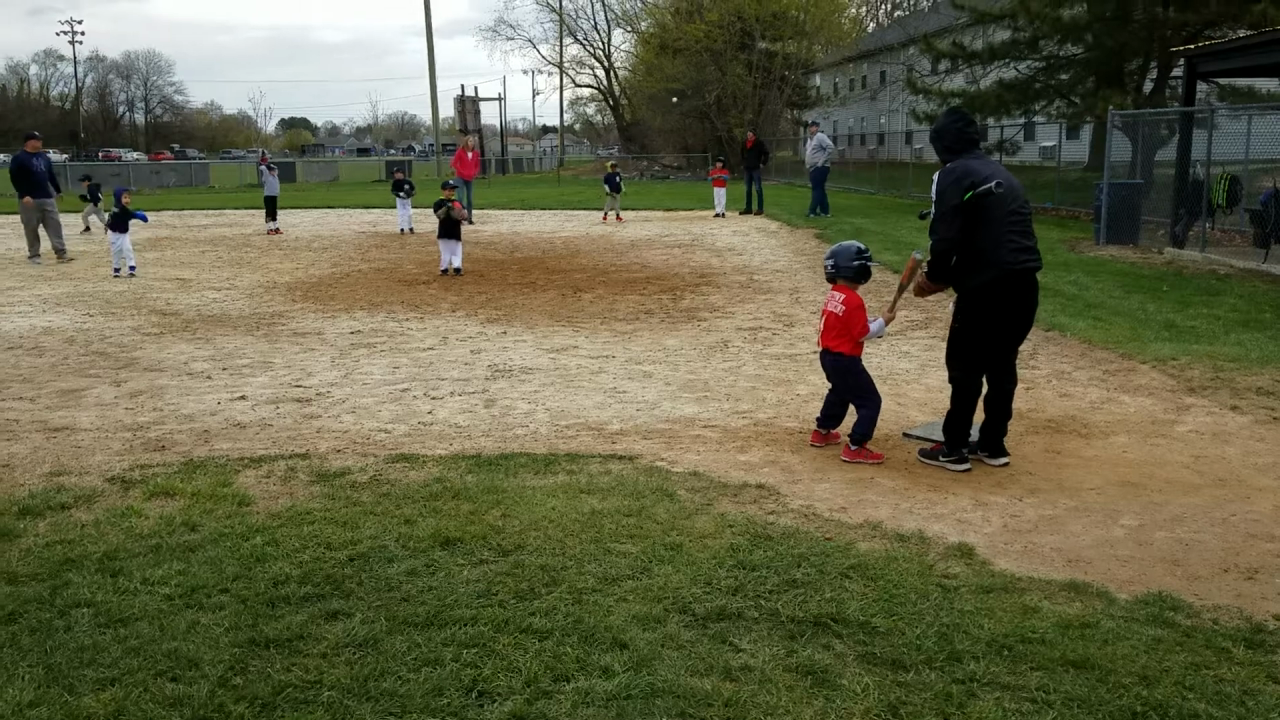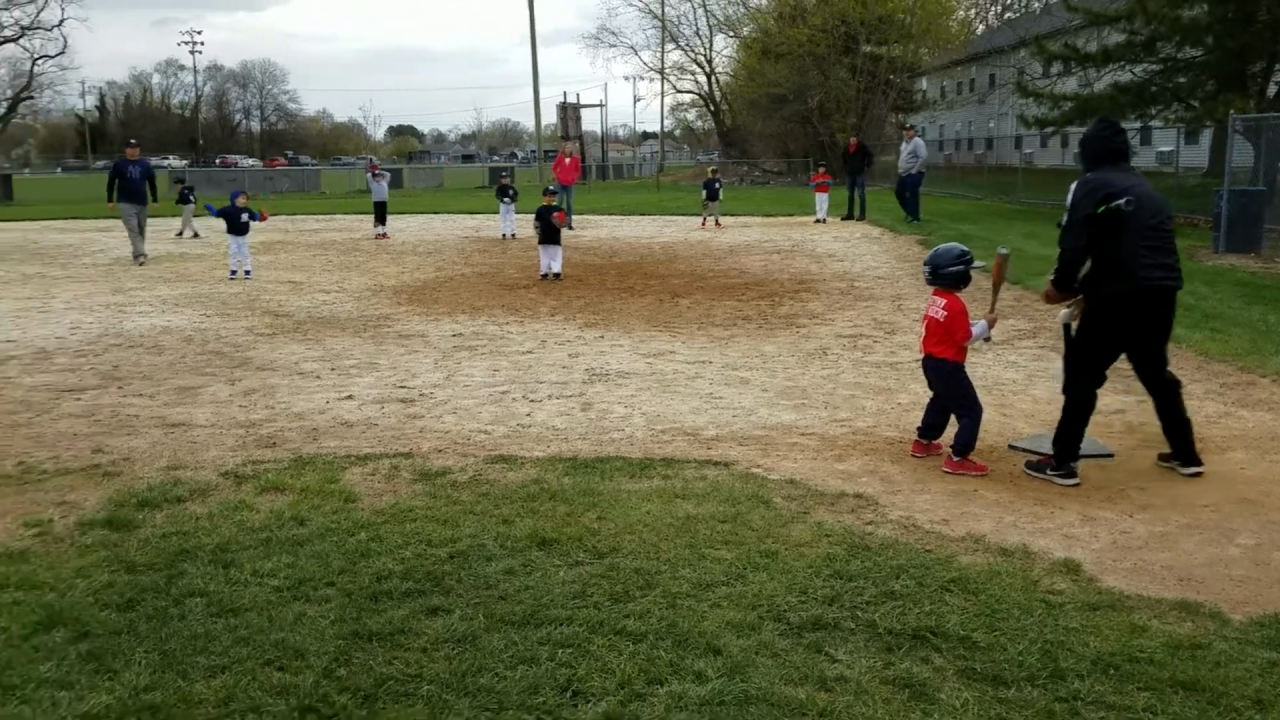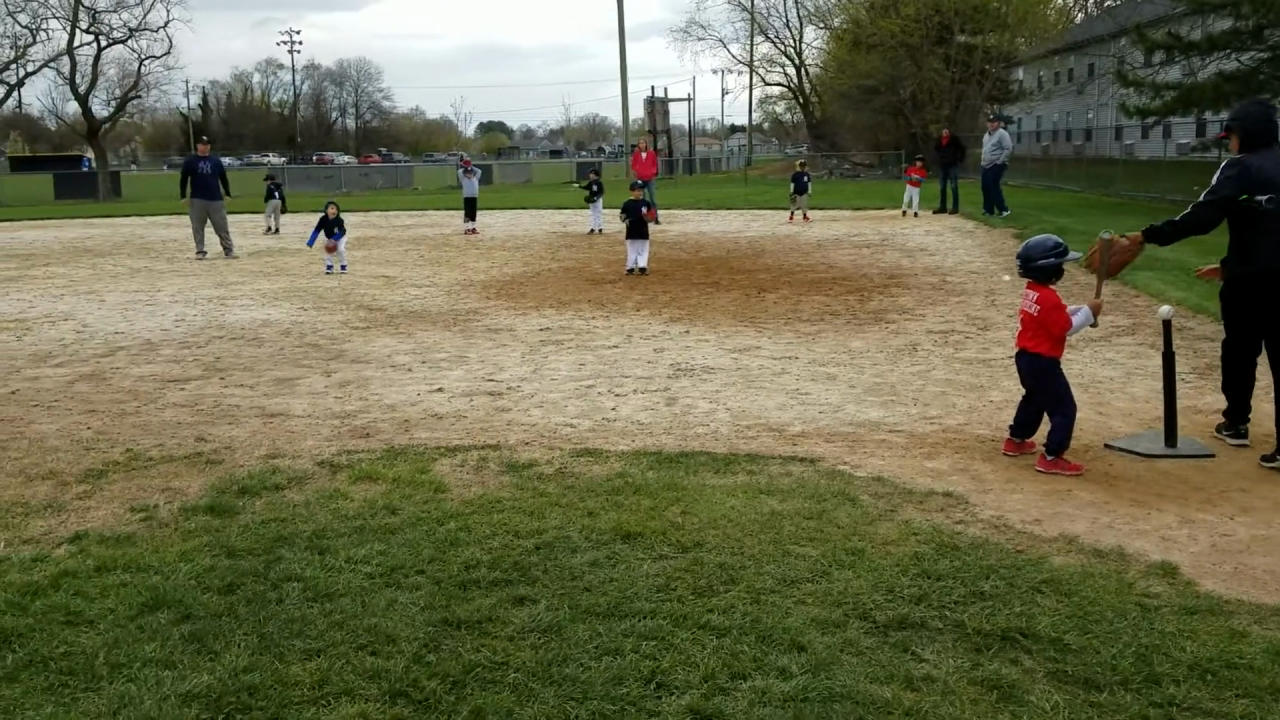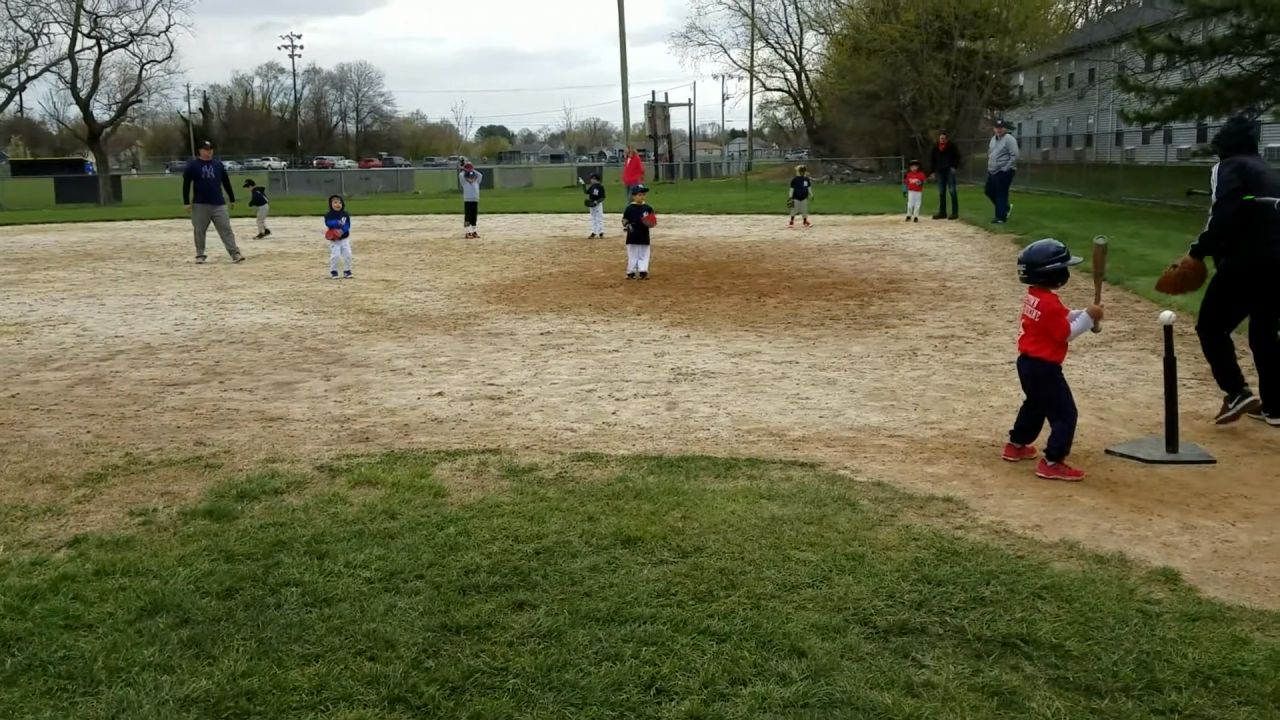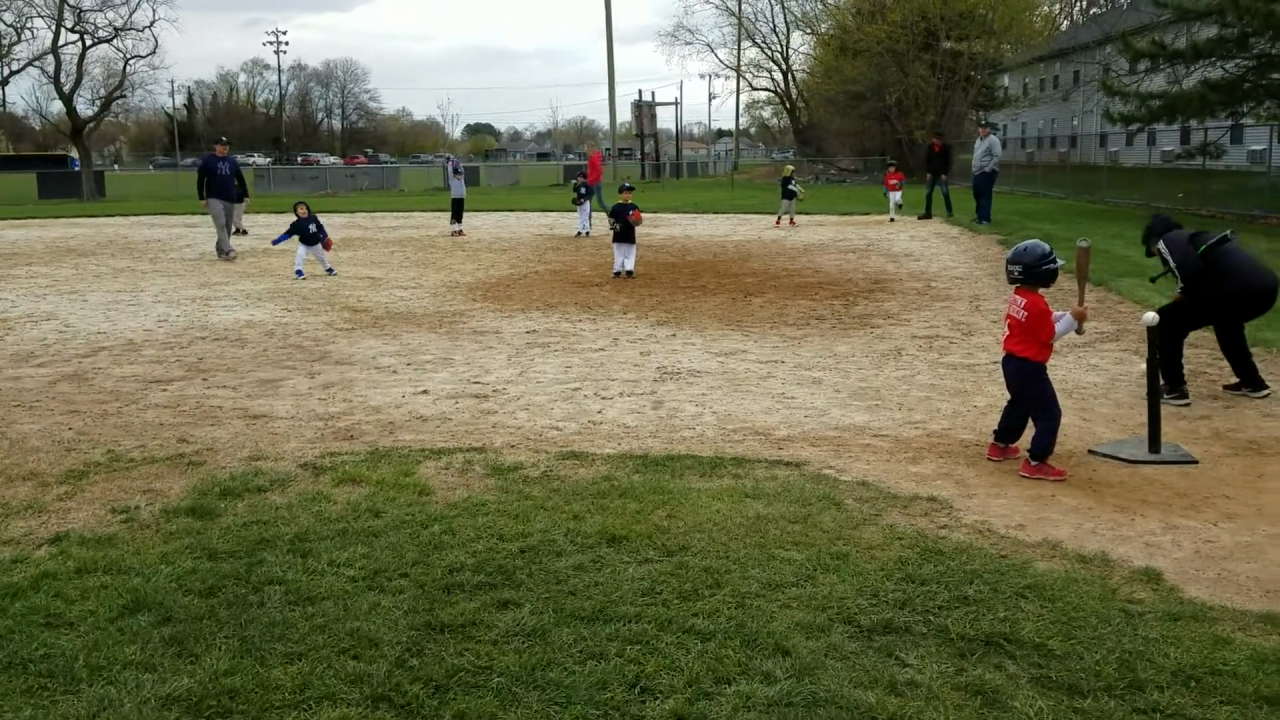
dt=0.7s
person 1, frame 1
left shoulder: (953, 174)
right shoulder: (1000, 173)
left elbow: (946, 237)
left wrist: (935, 276)
right wrist: (946, 276)
left hip: (988, 286)
right hip: (1024, 283)
left knee: (966, 366)
right knee: (1002, 365)
left ankle: (955, 450)
right ankle: (993, 445)
person 1, frame 2
left shoulder: (1091, 186)
right shoulder: (1147, 189)
left elbow: (1075, 246)
left wrist: (1061, 285)
right wrist: (1083, 288)
left hip: (1119, 296)
right hip: (1162, 294)
left knee: (1082, 375)
right knee: (1156, 371)
left ankle: (1063, 462)
right ankle: (1186, 454)
person 1, frame 3
left shoulder: (1239, 167)
left elbow: (1202, 217)
left wrist: (1149, 234)
right wrist: (1230, 266)
left knee: (1240, 350)
left ankle: (1237, 423)
person 1, frame 4
left shoulder: (1228, 166)
left elbow: (1224, 214)
left wrist: (1198, 251)
left hip: (1247, 262)
left knee: (1211, 327)
left ankle: (1238, 392)
person 1, frame 5
left shoulder: (1167, 241)
left elbow: (1190, 271)
left wrist: (1182, 294)
left hip: (1234, 291)
right hip: (1266, 288)
left knee: (1167, 321)
right knee: (1226, 320)
left ankle: (1174, 388)
right ankle: (1252, 382)
person 2, frame 1
left shoulder: (833, 294)
right shoulder: (853, 300)
right elbow: (862, 334)
left wrist: (874, 321)
right wrist: (882, 323)
left hip: (828, 355)
right hip: (844, 360)
left knee: (840, 392)
right knee: (870, 401)
left ankle: (822, 431)
right ankle: (855, 447)
person 2, frame 2
left shoulder: (935, 298)
right shoulder: (955, 305)
right elbow: (965, 338)
left wrist: (978, 325)
right wrist: (985, 325)
left hip: (931, 361)
right hip: (948, 366)
left knee: (941, 402)
right knee: (971, 410)
left ankle: (923, 442)
right ankle: (958, 459)
person 2, frame 3
left shoulder: (1030, 291)
right shoulder: (1048, 298)
left elbow: (1057, 316)
right elbow: (1066, 328)
left wrist: (1080, 310)
right wrist: (1089, 312)
left hip: (1025, 357)
right hip: (1042, 362)
left knee: (1034, 399)
right knee: (1064, 408)
left ankle: (1016, 440)
right ankle: (1051, 457)
person 2, frame 4
left shoulder: (1033, 295)
right shoulder: (1049, 302)
left elbow: (1062, 318)
right elbow: (1066, 334)
left wrist: (1085, 313)
right wrist: (1089, 317)
left hip: (1027, 362)
right hip: (1044, 367)
left knee: (1035, 404)
right knee: (1065, 413)
left ankle: (1016, 445)
right ankle: (1052, 463)
person 2, frame 5
left shoulder: (1017, 296)
right shoulder: (1036, 303)
right elbow: (1050, 334)
left wrist: (1066, 315)
right wrist: (1073, 318)
left hip: (1012, 361)
right hip: (1029, 367)
left knee: (1019, 404)
right knee: (1049, 413)
left ankle: (1000, 445)
right ankle: (1035, 462)
